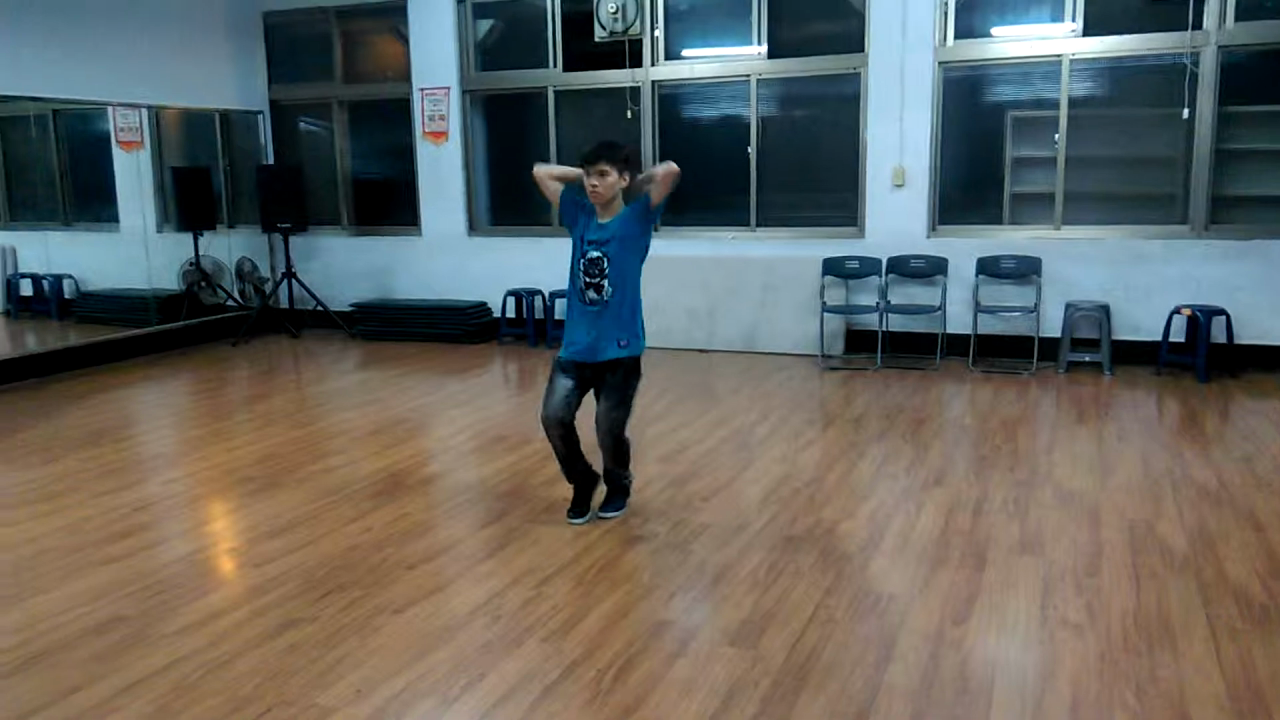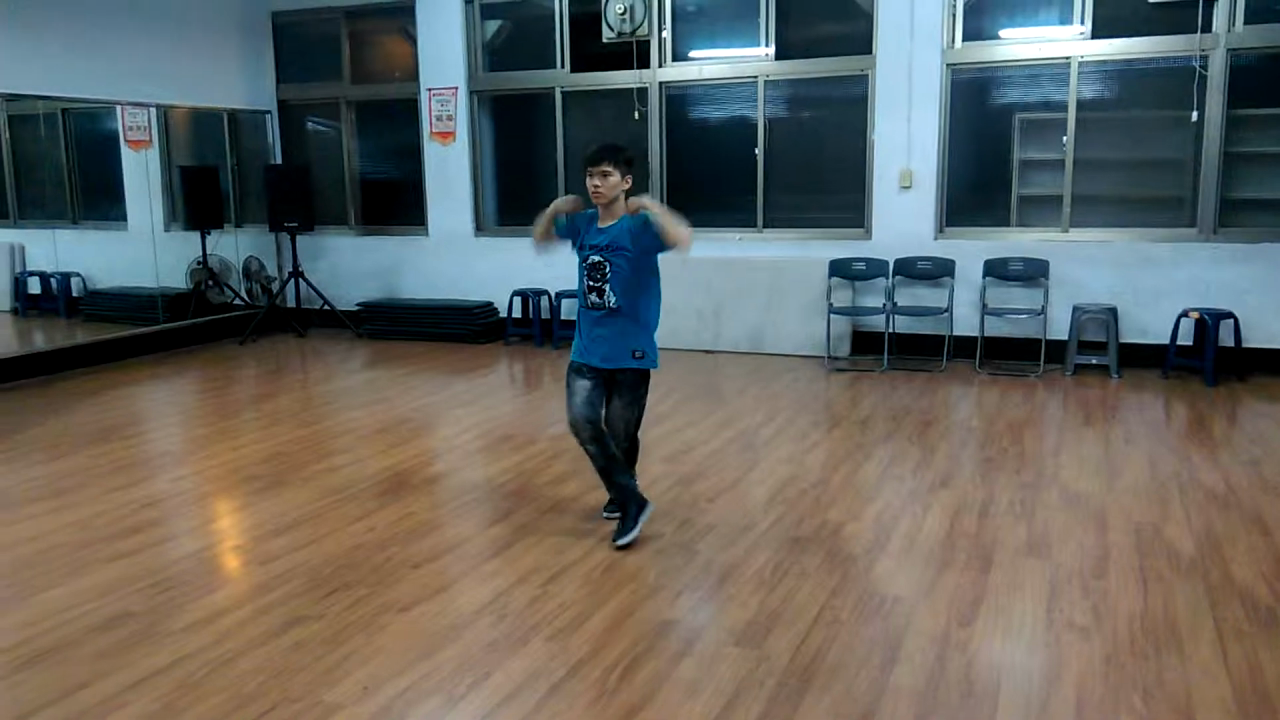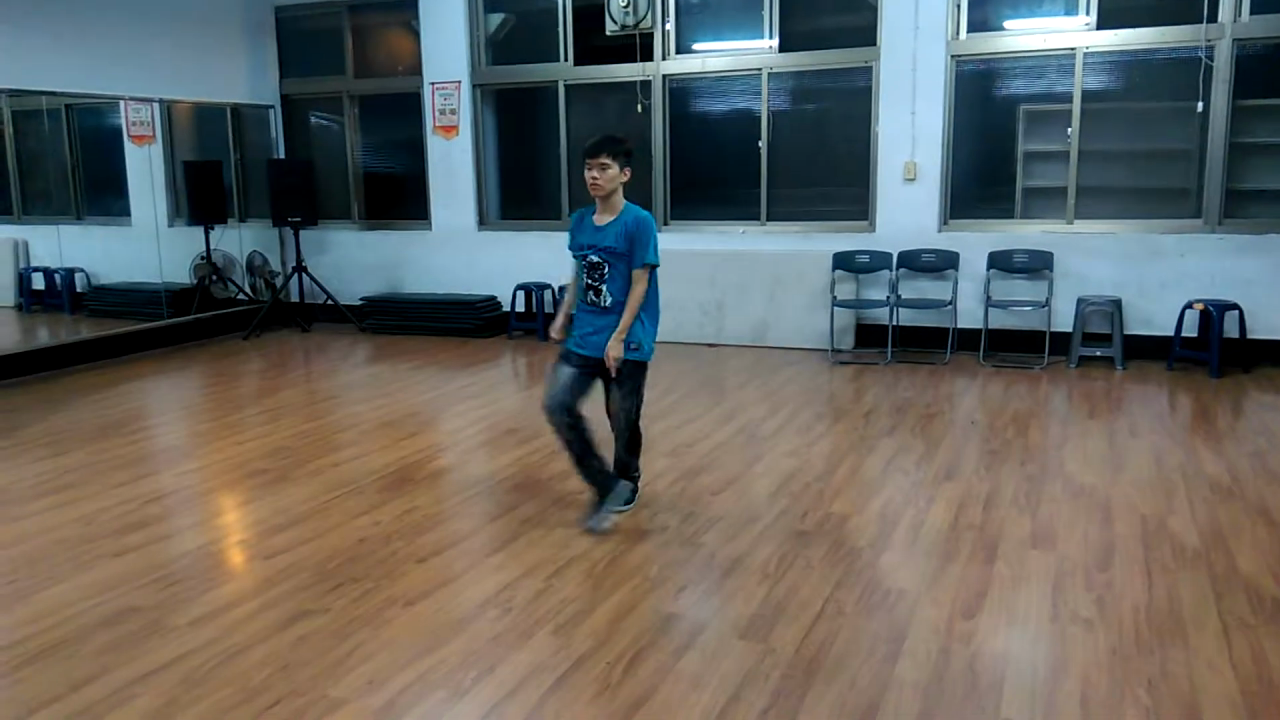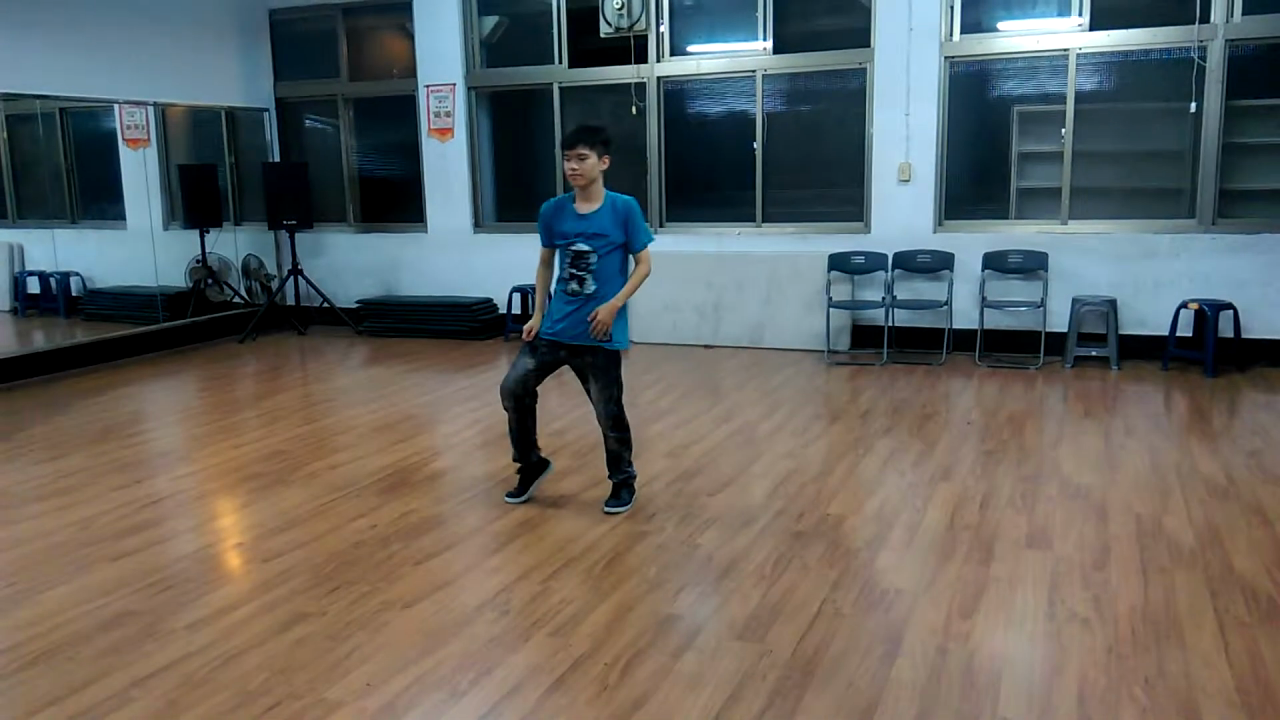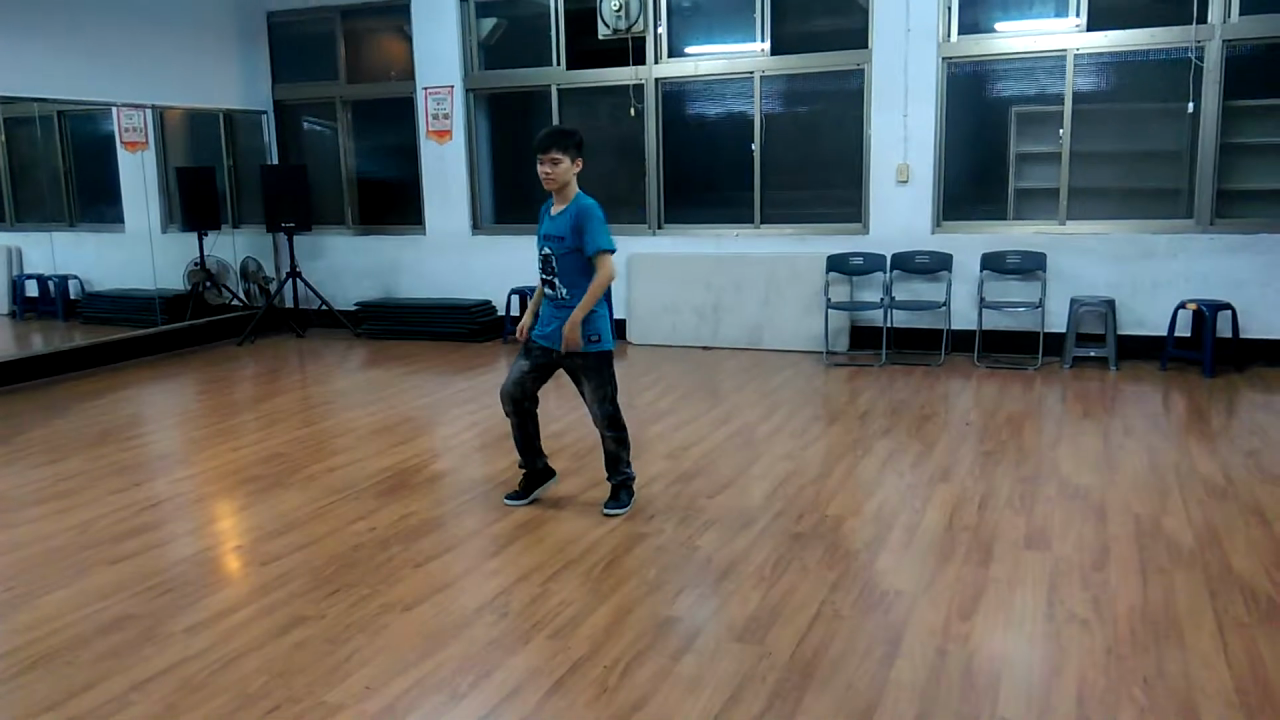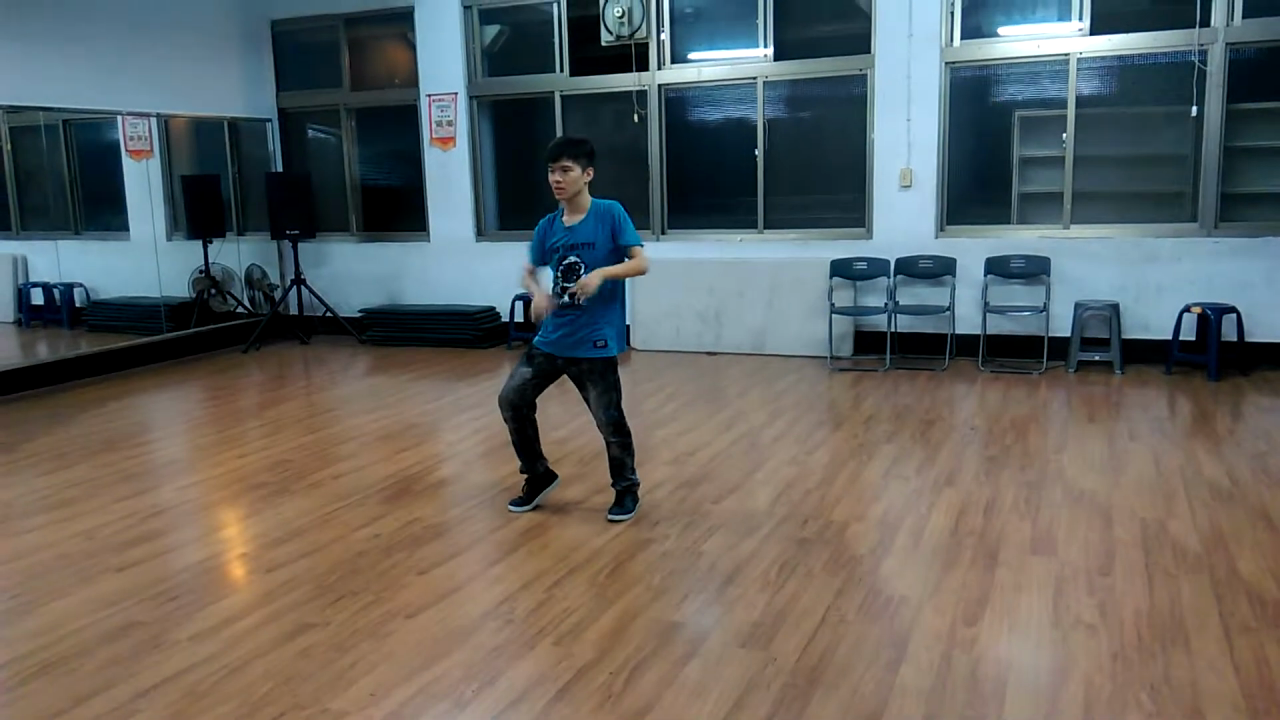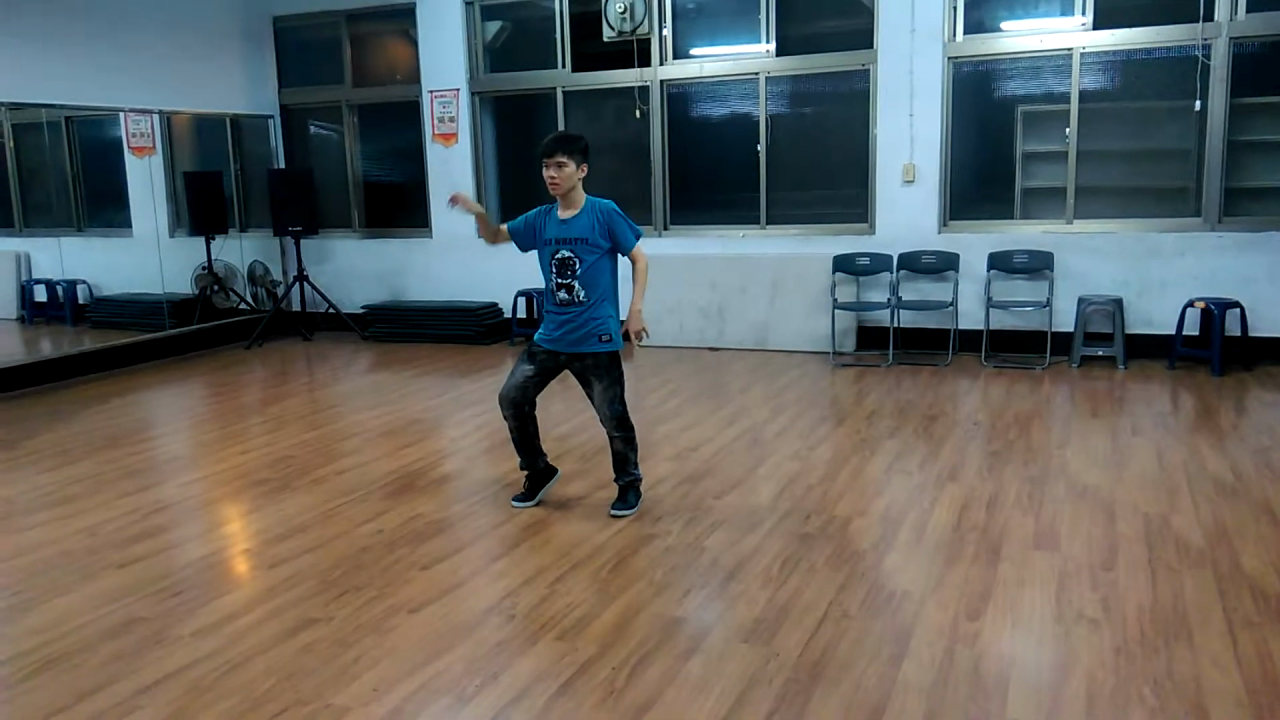
dt=0.3s
person 1, frame 1
left shoulder: (637, 218)
right shoulder: (579, 213)
left elbow: (670, 173)
right elbow: (542, 174)
left wrist: (646, 179)
right wrist: (583, 172)
left hip: (619, 344)
right hip: (576, 343)
left knee: (609, 428)
right knee: (554, 417)
left ankle: (618, 486)
right ankle: (582, 484)
person 1, frame 2
left shoulder: (642, 225)
right shoulder: (582, 222)
left elbow: (683, 240)
right elbow: (539, 237)
left wrist: (651, 207)
right wrist: (555, 209)
left hip: (631, 350)
right hip: (587, 348)
left knee: (622, 431)
right knee: (582, 422)
left ankle: (624, 490)
right ankle: (630, 501)
person 1, frame 3
left shoulder: (639, 222)
right shoulder: (579, 222)
left elbow: (640, 287)
left wrist: (619, 338)
right wrist: (563, 317)
left hip: (626, 343)
right hip: (583, 337)
left knee: (624, 421)
right knee: (556, 405)
left ankle: (627, 482)
right ankle: (605, 484)
person 1, frame 4
left shoulder: (625, 209)
right shoulder: (553, 210)
left elbow: (644, 264)
left wrist: (614, 305)
right wrist: (538, 314)
left hip: (599, 331)
right hip: (555, 327)
left knee: (608, 412)
right knee: (513, 388)
left ankle: (623, 481)
right ankle: (531, 465)
person 1, frame 5
left shoulder: (587, 211)
right shoulder: (546, 211)
left elbow: (606, 272)
left wrist: (575, 319)
right wrist: (530, 314)
left hip: (586, 334)
right hip: (547, 328)
left knee: (604, 413)
right knee: (513, 393)
left ankle: (622, 482)
right ankle: (537, 471)
person 1, frame 6
left shoulder: (610, 213)
right shoulder: (548, 225)
left elbow: (641, 262)
right elbow: (529, 272)
left wrist: (601, 273)
right wrist: (537, 292)
left hip: (595, 341)
right hip: (551, 337)
left knee: (609, 419)
right knee: (512, 399)
left ankle: (627, 488)
right ankle: (538, 476)
person 1, frame 7
left shoulder: (604, 213)
right shoulder: (540, 219)
left elbow: (638, 258)
right elbow: (495, 236)
left wrist: (635, 308)
right wrist: (476, 212)
left hip: (596, 338)
right hip: (551, 335)
left knee: (612, 415)
right knee: (512, 398)
left ankle: (629, 484)
right ankle: (539, 471)
